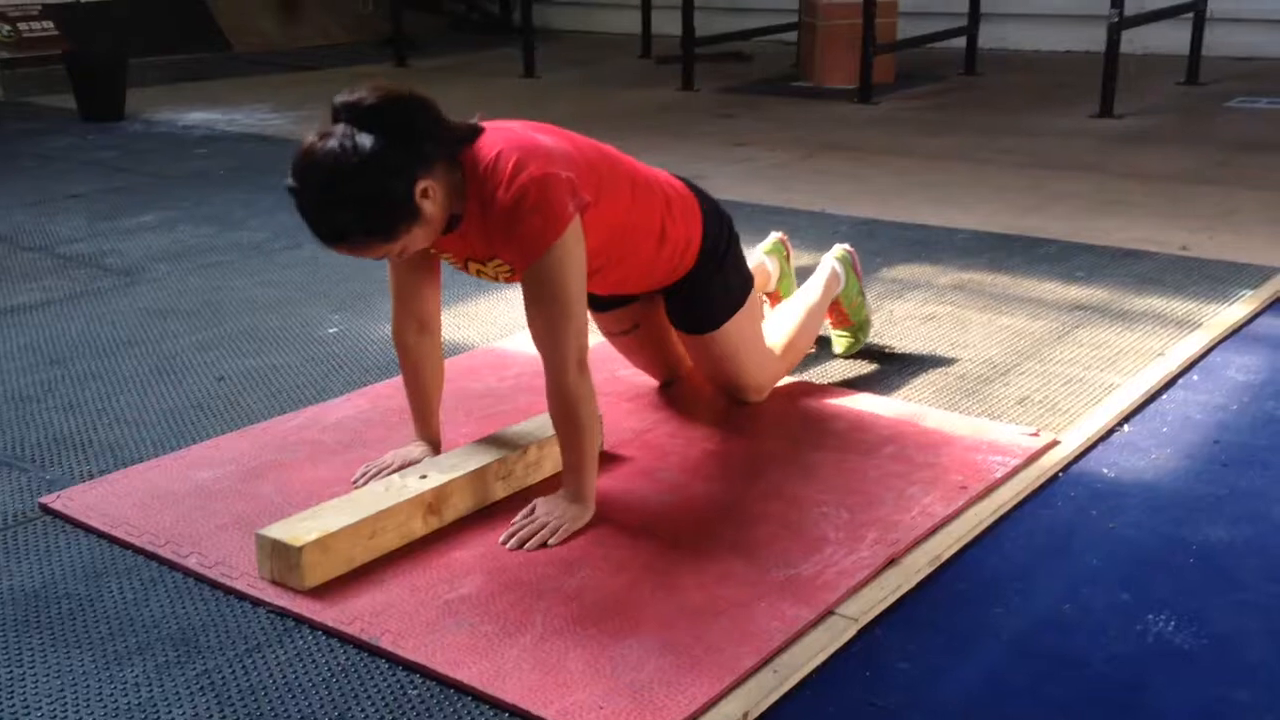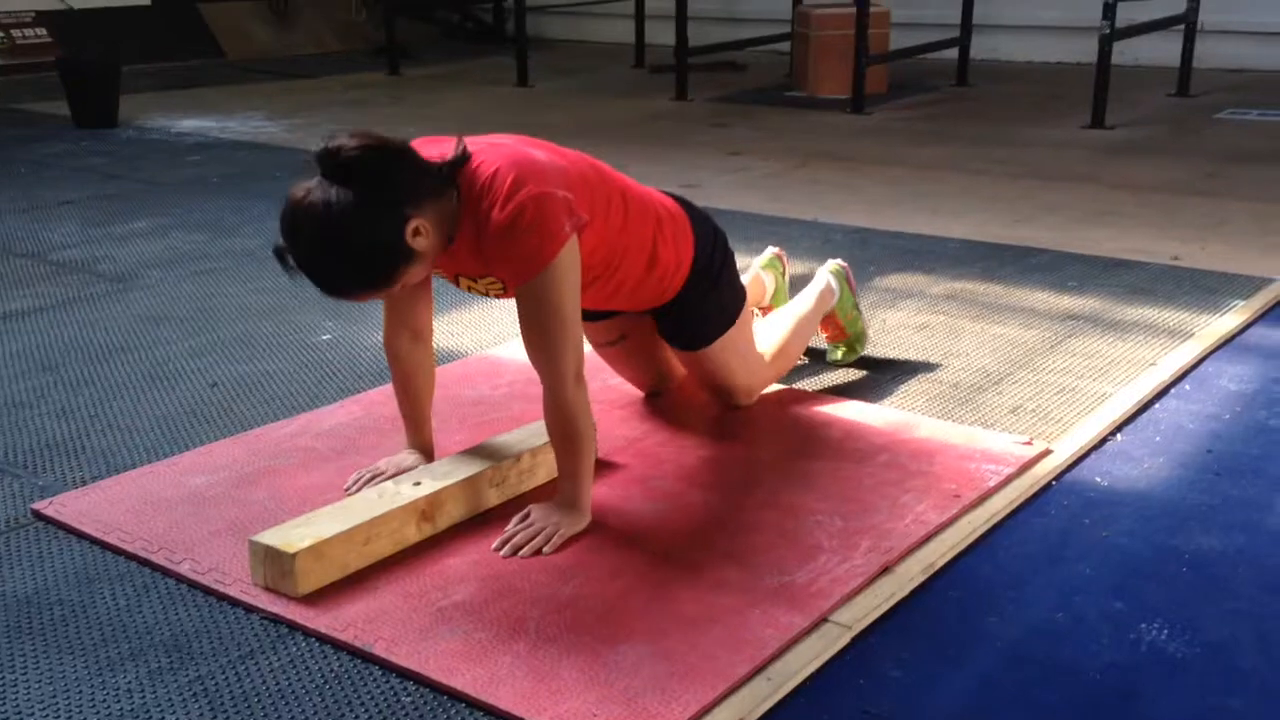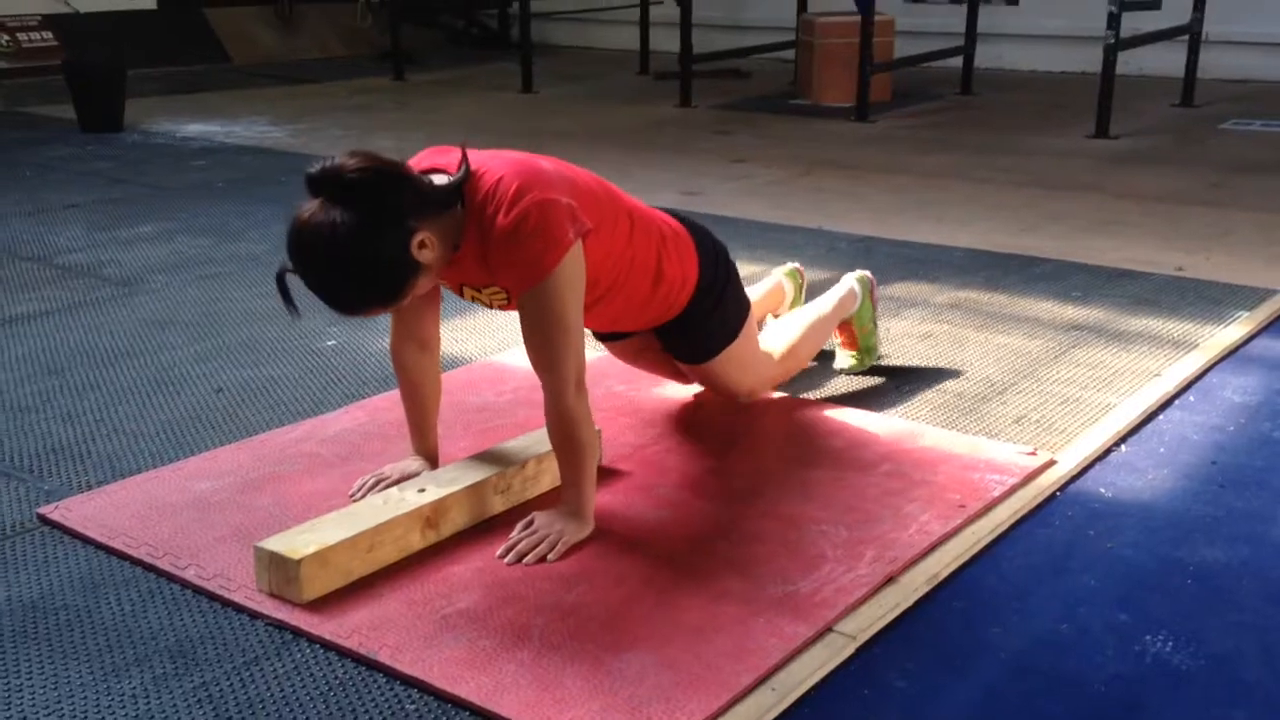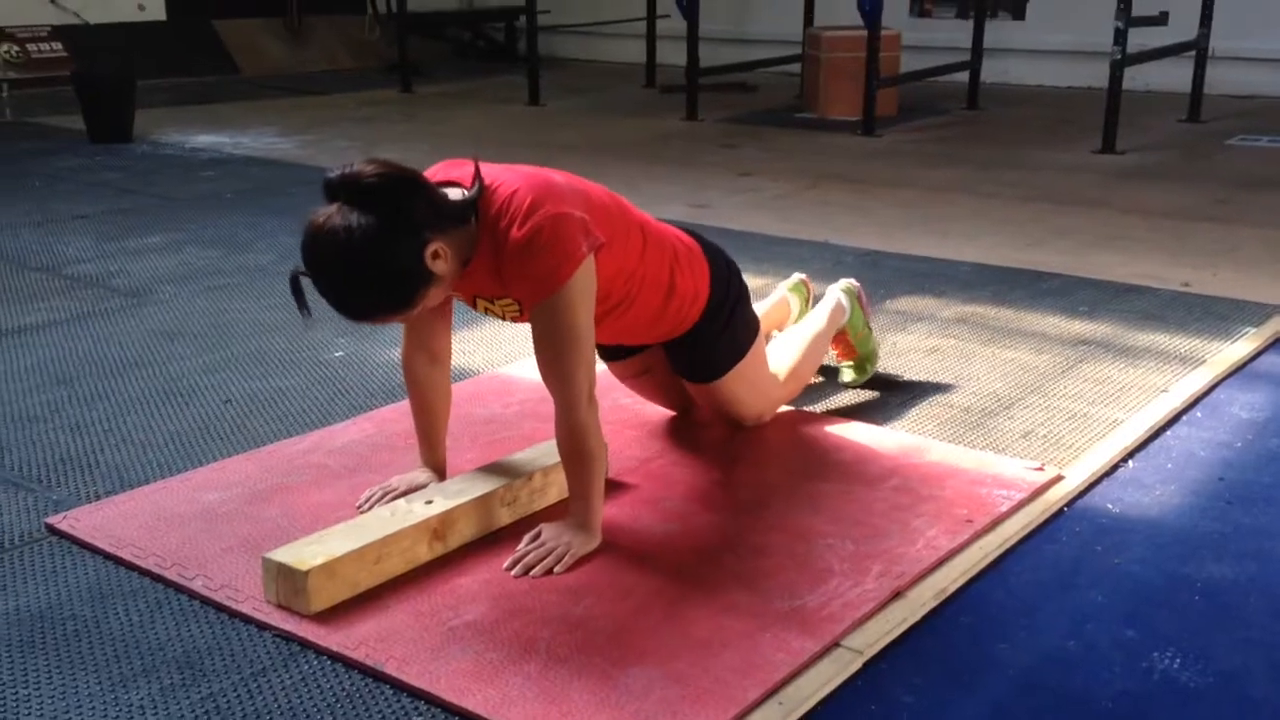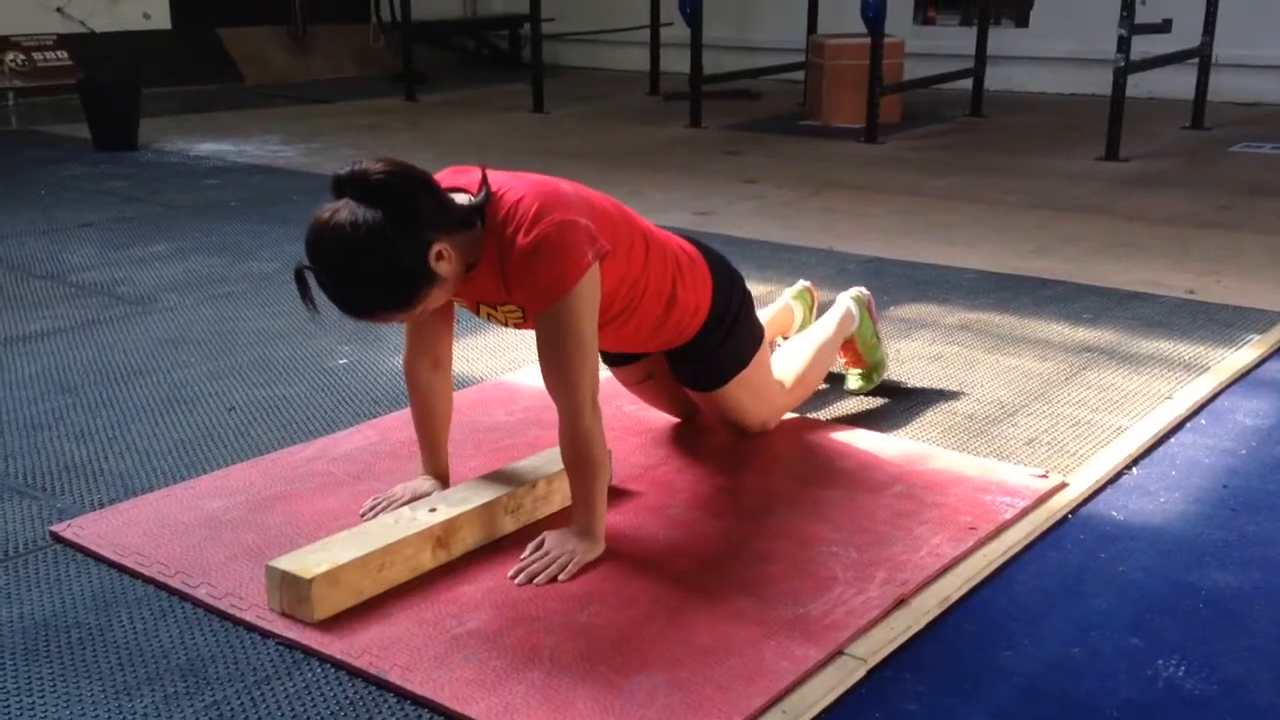
dt=0.3s
person 1, frame 1
left shoulder: (524, 193)
right shoulder: (411, 175)
left elbow: (565, 363)
right elbow: (413, 327)
left wrist: (578, 493)
right wrist: (427, 440)
left hip: (684, 239)
right hip: (613, 252)
left knee: (750, 382)
right knee: (672, 371)
left ankle: (832, 276)
right ankle: (768, 267)
person 1, frame 2
left shoulder: (520, 211)
right shoulder: (401, 197)
left elbow: (562, 377)
right elbow: (406, 337)
left wrist: (573, 502)
right wrist: (418, 448)
left hip: (676, 257)
right hip: (606, 263)
left knee: (741, 385)
right knee: (661, 381)
left ankle: (826, 289)
right ankle: (762, 281)
person 1, frame 3
left shoulder: (526, 221)
right shoulder: (408, 204)
left elbow: (563, 384)
right elbow: (412, 344)
left wrist: (576, 510)
right wrist: (423, 454)
left hip: (680, 274)
right hip: (617, 287)
left knee: (750, 381)
right knee: (697, 373)
left ankle: (846, 298)
right ankle: (780, 288)
person 1, frame 4
left shoulder: (538, 233)
right shoulder: (420, 217)
left elbow: (574, 398)
right elbow: (425, 356)
left wrist: (584, 523)
right wrist: (432, 466)
left hip: (692, 292)
right hip: (625, 306)
left knee: (754, 406)
right knee: (693, 404)
left ankle: (837, 308)
right ankle: (787, 301)
person 1, frame 5
left shoulder: (543, 241)
right shoulder: (426, 219)
left elbow: (577, 405)
right elbow: (424, 362)
left wrist: (587, 531)
right wrist: (433, 474)
left hip: (693, 300)
right hip: (629, 312)
left knee: (761, 412)
right knee: (695, 410)
left ankle: (846, 317)
right ankle: (791, 308)
